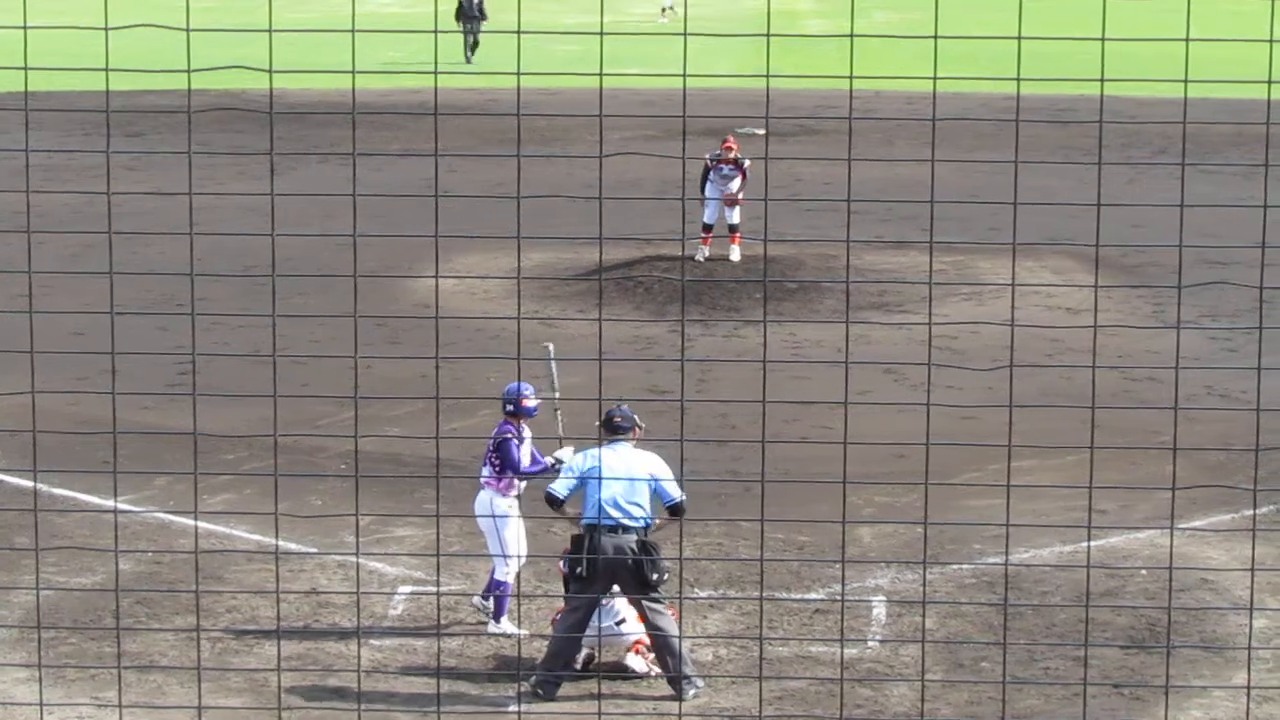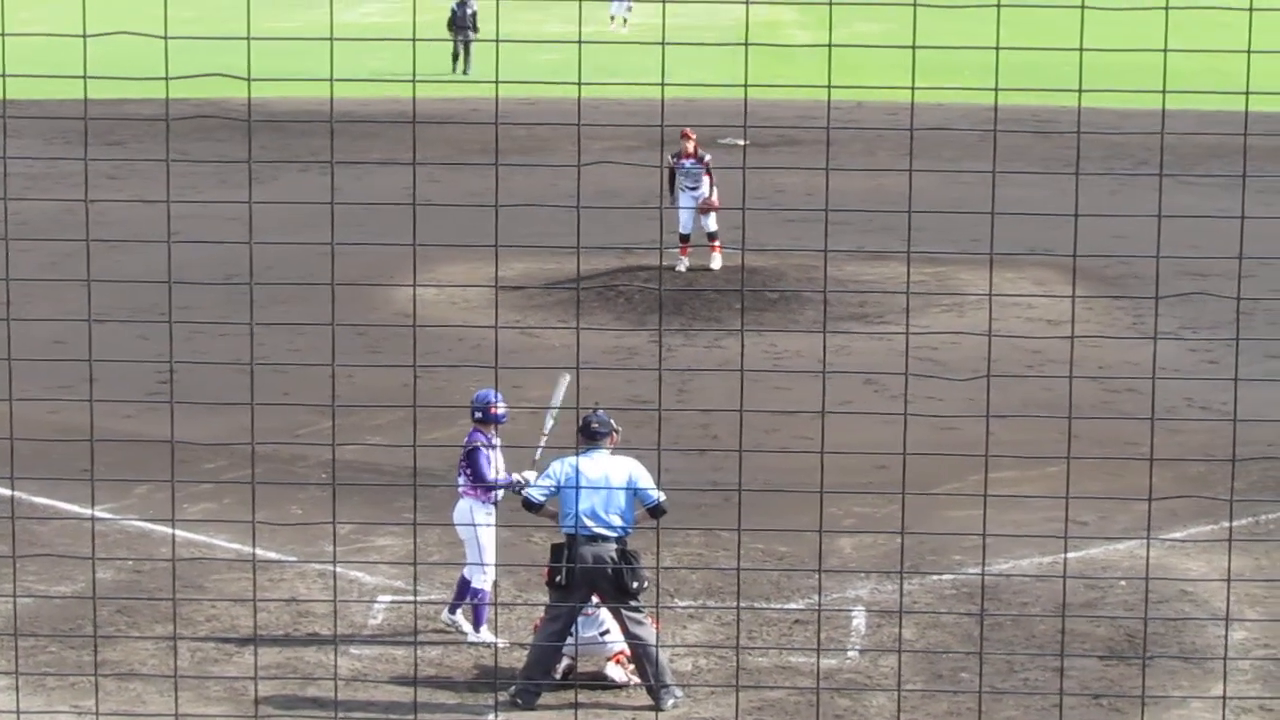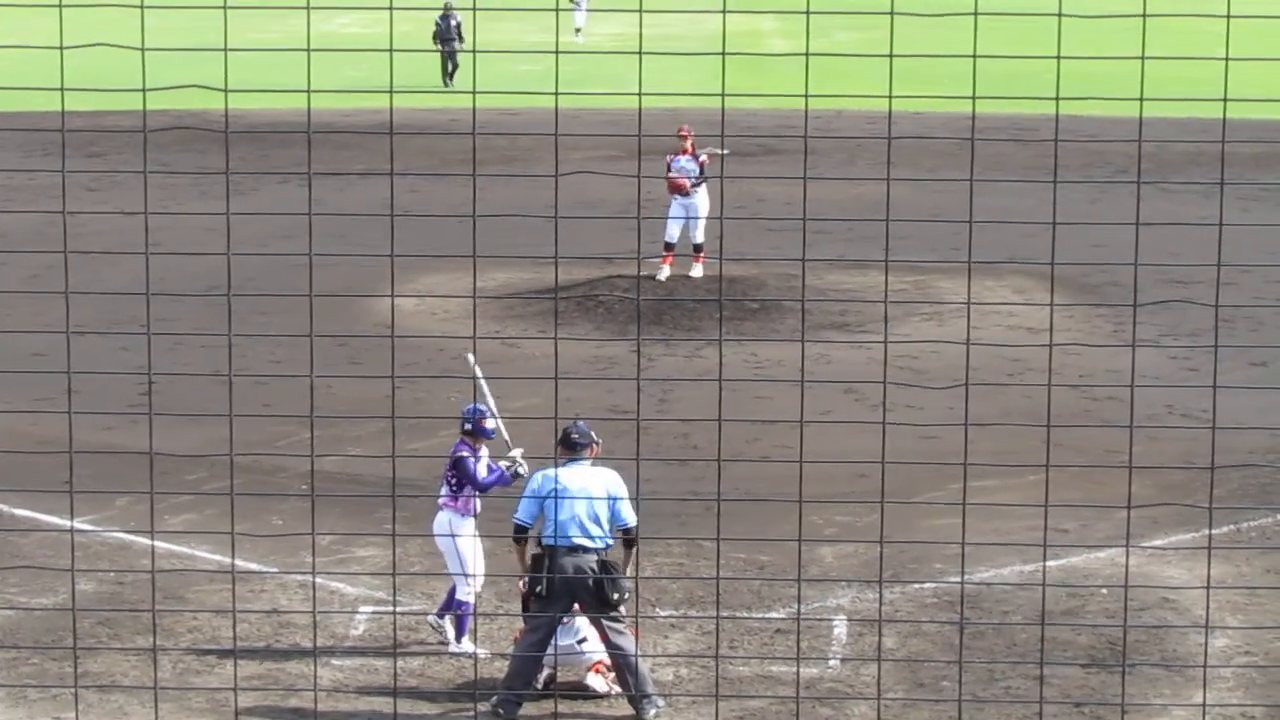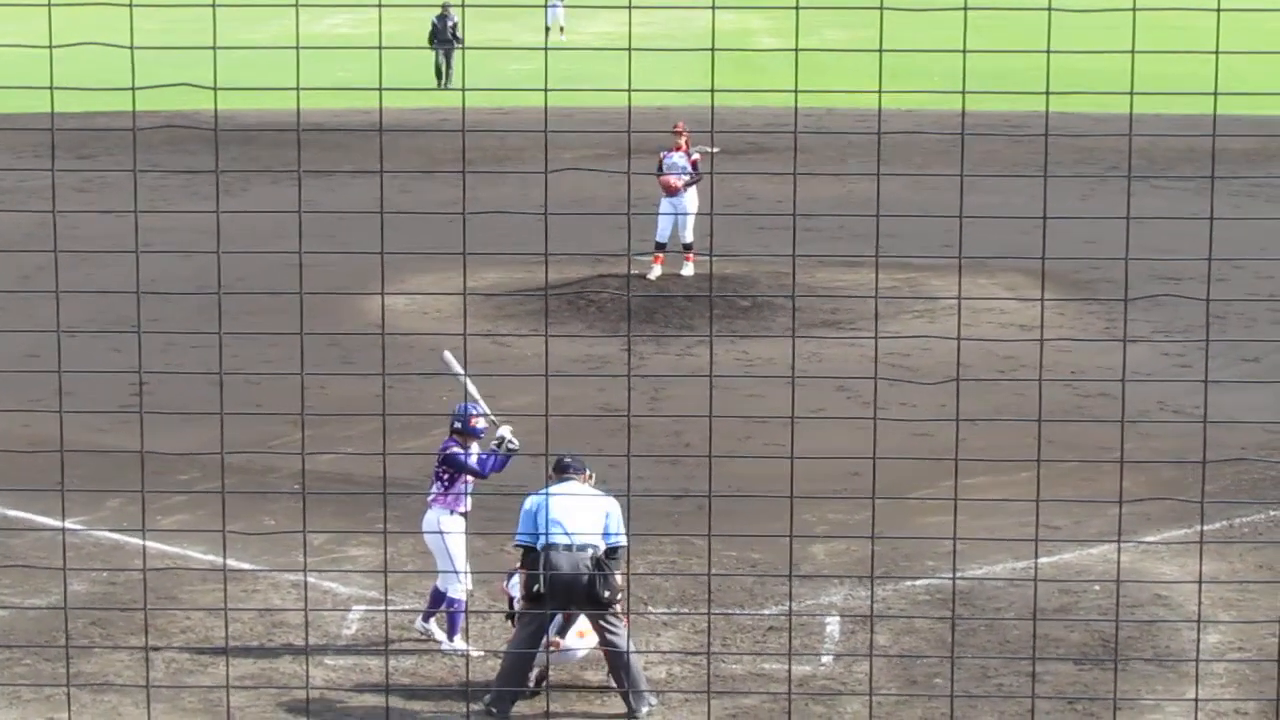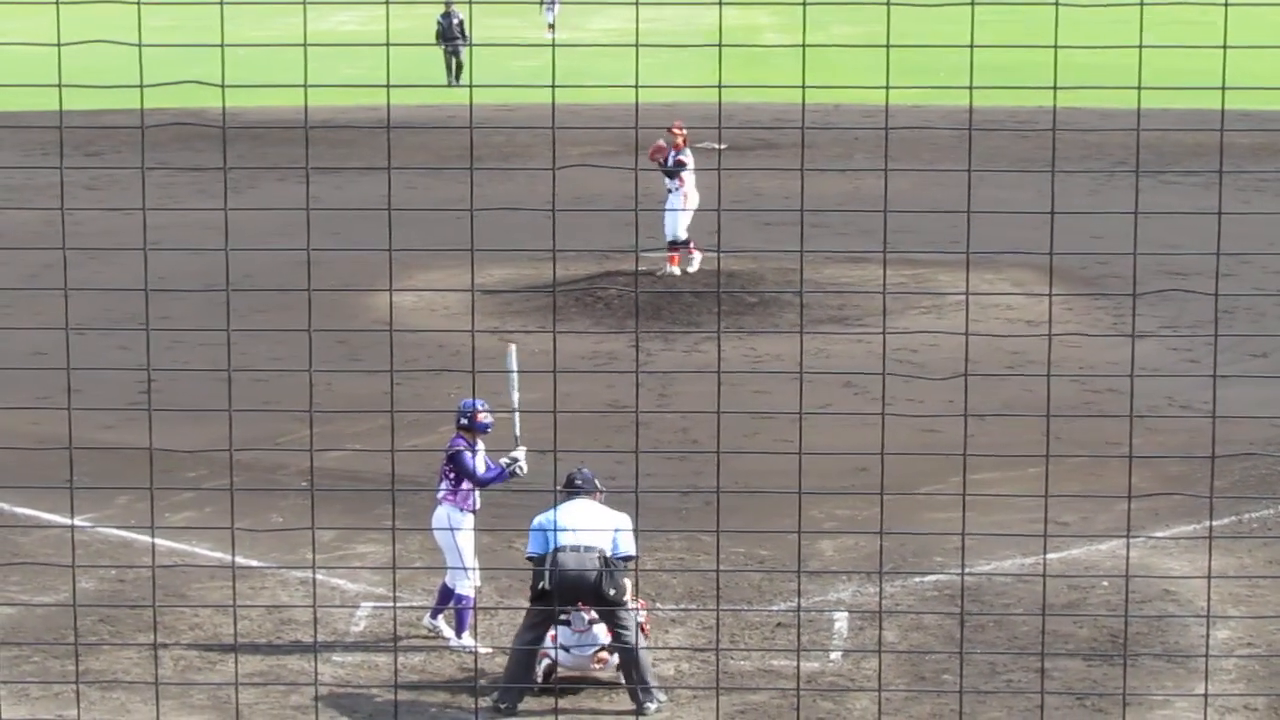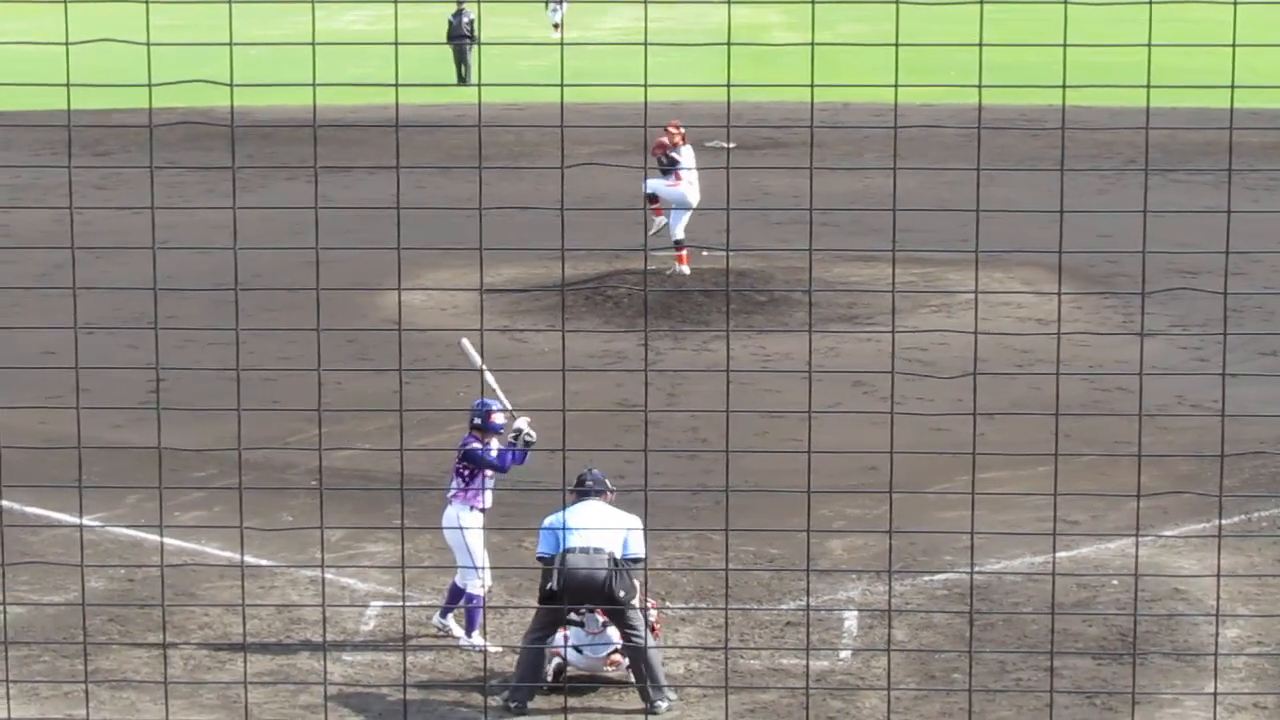
dt=0.7s
person 1, frame 1
left shoulder: (586, 458)
right shoulder: (650, 460)
left elbow: (553, 497)
right elbow: (677, 506)
left wrist: (573, 518)
right wrist: (657, 523)
left hip: (595, 544)
right hip: (633, 545)
left knee: (573, 615)
right knee: (657, 614)
left ankle: (546, 681)
right ankle: (685, 682)
person 1, frame 2
left shoulder: (563, 466)
right shoulder: (629, 466)
left elbow: (530, 501)
right elbow: (659, 507)
left wrist: (560, 516)
right wrist: (629, 519)
left hip: (575, 554)
right hip: (613, 555)
left knee: (554, 624)
right knee: (637, 624)
left ankle: (526, 691)
right ankle: (664, 691)
person 1, frame 3
left shoulder: (543, 479)
right shoulder: (609, 478)
left elbow: (520, 531)
right elbow: (630, 533)
left wrist: (525, 568)
right wrist: (624, 568)
left hip: (555, 565)
right hip: (594, 567)
left knee: (534, 635)
right knee: (618, 635)
person 1, frame 4
left shoulder: (536, 499)
right shoulder: (606, 500)
left elbow: (528, 553)
right elbow: (615, 552)
left wrist: (526, 595)
right wrist: (612, 590)
left hip: (550, 565)
right hip: (590, 566)
left knee: (526, 634)
right knee: (615, 634)
person 1, frame 5
left shoulder: (545, 517)
right shoulder: (617, 516)
left elbow: (537, 560)
right elbow: (622, 562)
right wrist: (622, 593)
left hip: (557, 568)
right hip: (598, 569)
left knee: (529, 634)
right knee: (628, 632)
left ankle: (507, 699)
right ankle: (647, 698)
person 1, frame 6
left shoulder: (555, 518)
right shoulder: (627, 519)
left elbow: (546, 561)
right elbow: (632, 565)
right wrist: (632, 594)
left hip: (567, 570)
right hip: (607, 572)
left knee: (538, 634)
right knee: (638, 634)
left ankle: (518, 698)
right ankle: (658, 698)
person 2, frame 1
left shoulder: (522, 430)
right shoulder: (506, 434)
left elbow: (535, 461)
right elbow: (519, 471)
left wrist: (556, 461)
right wrist: (553, 460)
left hip: (507, 502)
right hip: (495, 503)
left knee: (517, 557)
right knee: (508, 563)
left ankle: (485, 599)
right ankle: (498, 622)
person 2, frame 2
left shoulder: (490, 438)
right shoulder: (477, 443)
right elbow: (485, 482)
left wrist: (516, 480)
right wrist: (518, 479)
left hip: (482, 509)
right hip: (475, 510)
left knee: (476, 567)
right knee: (485, 571)
left ankle: (452, 613)
right ankle: (479, 631)
person 2, frame 3
left shoulder: (479, 451)
right shoulder: (462, 454)
left elbow: (498, 479)
right elbow: (481, 485)
left wrist: (515, 470)
right wrist: (506, 463)
left hip: (464, 521)
right hip: (453, 523)
left knee: (474, 576)
right knee: (468, 582)
left ankle: (441, 617)
right ankle: (460, 642)
person 2, frame 4
left shoulder: (470, 448)
right shoulder: (451, 451)
left elbow: (493, 467)
right elbow: (481, 472)
left wrist: (507, 450)
right wrist: (498, 443)
left hip: (453, 520)
right hip: (442, 521)
left knee: (449, 577)
right knee: (459, 580)
left ankle: (426, 621)
right ankle: (452, 640)
person 2, frame 5
left shoulder: (476, 446)
right shoulder: (458, 449)
left elbow: (490, 474)
right elbow: (480, 480)
left wrist: (511, 468)
right wrist: (509, 461)
left hip: (461, 517)
right hip: (452, 518)
left knee: (458, 574)
right knee: (467, 578)
left ankle: (434, 618)
right ankle: (461, 637)
person 2, frame 6
left shoulder: (489, 443)
right shoulder: (471, 447)
left elbow: (516, 460)
right elbow: (502, 466)
left wrist: (525, 443)
right wrist: (515, 436)
left hip: (471, 516)
right hip: (462, 517)
left knee: (468, 572)
right knee: (479, 577)
left ankle: (444, 617)
right ankle: (470, 637)
